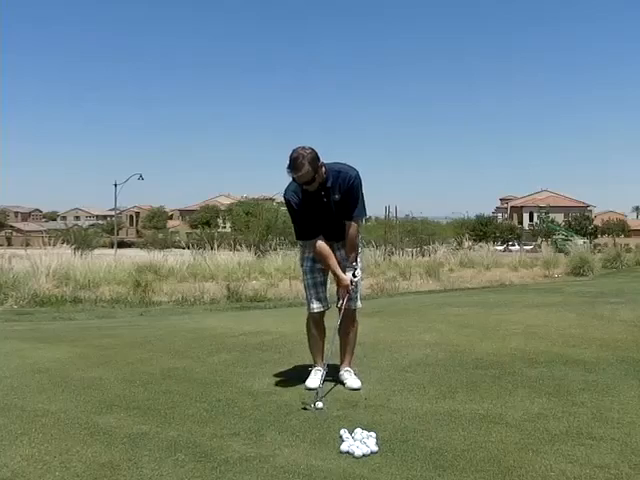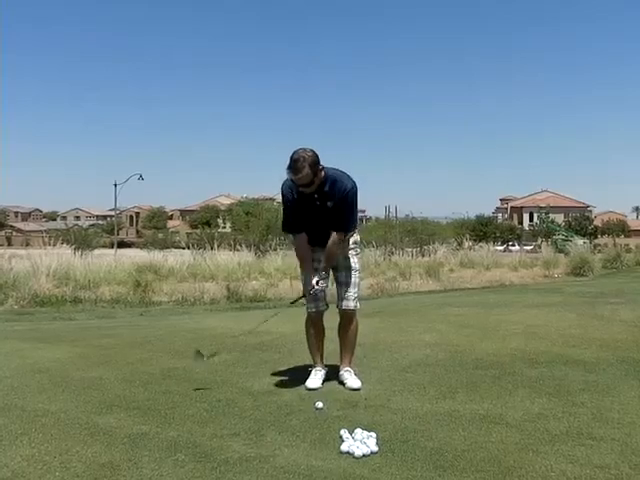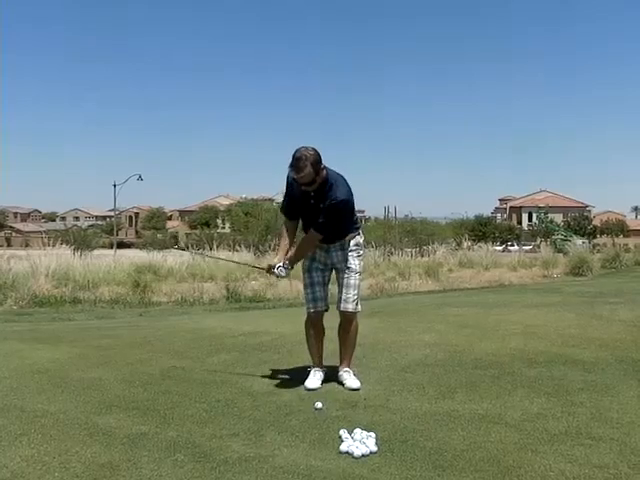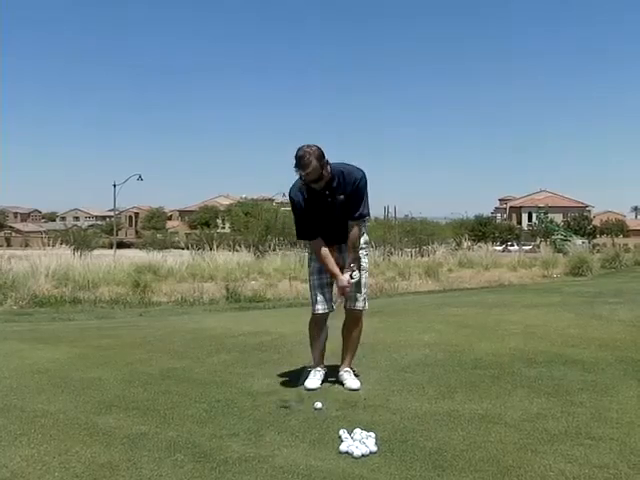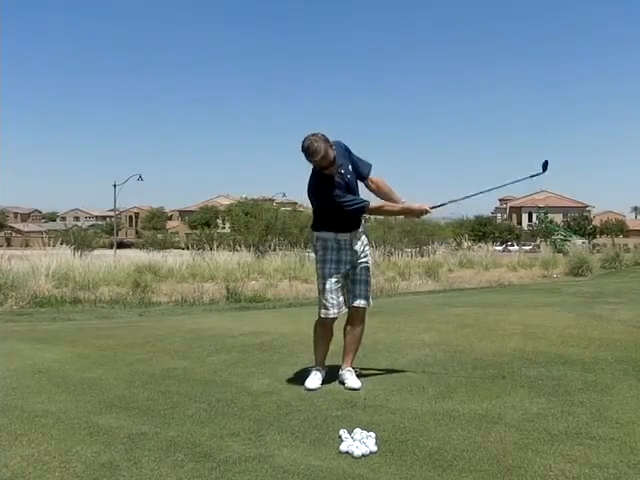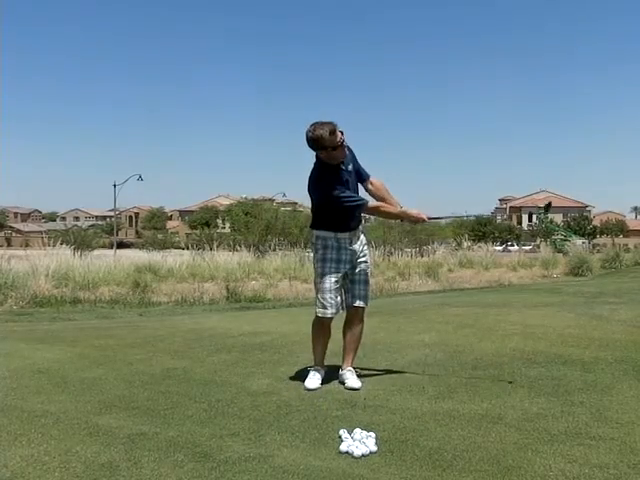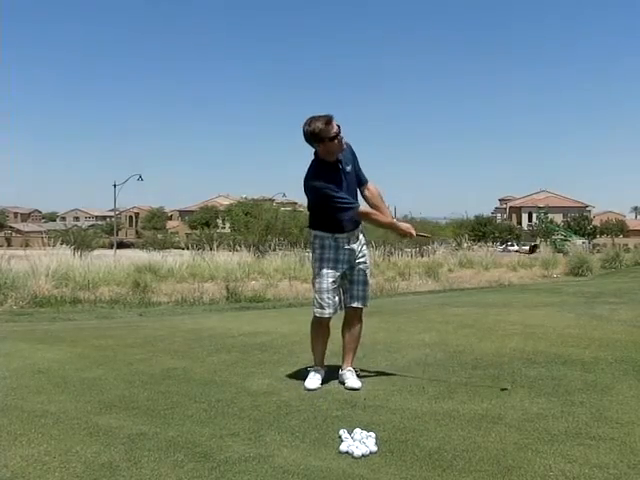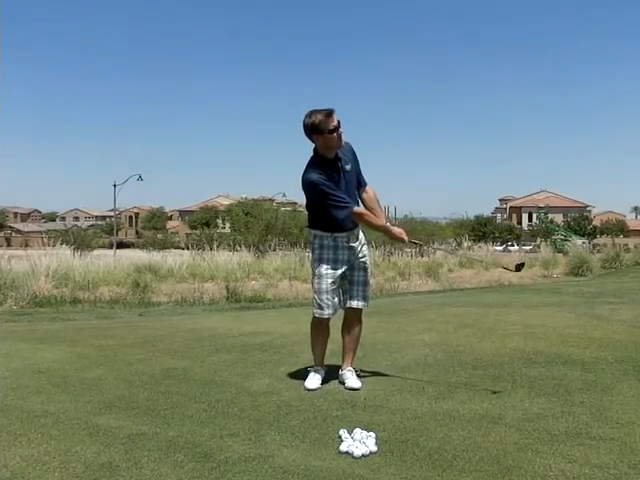
dt=0.3s
person 1, frame 1
left shoulder: (348, 176)
right shoulder: (293, 195)
left elbow: (352, 225)
right elbow: (315, 240)
left wrist: (351, 265)
right wrist: (339, 274)
left hip: (347, 245)
right hip: (313, 249)
left knee: (350, 308)
right knee: (316, 311)
left ankle: (346, 368)
right ankle: (318, 366)
person 1, frame 2
left shoulder: (344, 185)
right shoulder: (289, 190)
left elbow: (338, 236)
right elbow: (299, 236)
left wrist: (329, 272)
right wrist: (309, 275)
left hip: (343, 245)
right hip: (311, 248)
left knee: (348, 309)
right knee: (314, 311)
left ankle: (346, 367)
right ankle: (318, 367)
person 1, frame 3
left shoulder: (340, 194)
right shoulder: (294, 181)
left elbow: (313, 236)
right elbow: (290, 219)
left wrist: (289, 263)
right wrist: (281, 255)
left hip: (346, 245)
right hip: (314, 249)
left knee: (348, 311)
right knee: (315, 312)
left ankle: (345, 368)
right ankle: (317, 368)
person 1, frame 4
left shoulder: (353, 177)
right shoulder: (298, 193)
left elbow: (355, 226)
right elbow: (315, 242)
left wrist: (349, 267)
right wrist: (337, 276)
left hip: (354, 245)
right hip: (322, 249)
left knee: (355, 310)
right knee: (319, 312)
left ankle: (346, 368)
right ankle: (317, 367)
person 1, frame 5
left shoulder: (341, 150)
right shoulder: (320, 189)
left elbow: (371, 181)
right elbow: (373, 209)
left wrist: (403, 204)
right wrist: (409, 210)
left hip: (357, 238)
right hip: (330, 243)
left knee: (358, 309)
right knee: (328, 312)
left ankle: (347, 368)
right ankle: (318, 368)
person 1, frame 6
left shoulder: (345, 152)
right shoulder: (322, 183)
left elbow: (370, 183)
right elbow: (371, 208)
left wrist: (401, 209)
right wrist: (406, 215)
left hip: (356, 239)
right hip: (330, 243)
left knee: (357, 309)
right knee: (325, 312)
left ankle: (347, 368)
right ankle: (317, 367)
person 1, frame 7
left shoulder: (347, 152)
right shoulder: (316, 182)
left elbow: (367, 188)
right elbow: (361, 212)
left wrist: (392, 220)
right wrist: (395, 227)
left hip: (355, 239)
right hip: (328, 243)
left knee: (355, 309)
right knee: (323, 311)
left ankle: (347, 368)
right ankle: (317, 367)
person 1, frame 8
left shoulder: (347, 151)
right shoulder: (313, 177)
left elbow: (365, 190)
right elbow: (354, 212)
left wrist: (386, 224)
right wrist: (388, 230)
left hip: (356, 238)
right hip: (328, 243)
left knee: (355, 309)
right knee: (323, 312)
left ankle: (347, 368)
right ankle: (317, 368)
